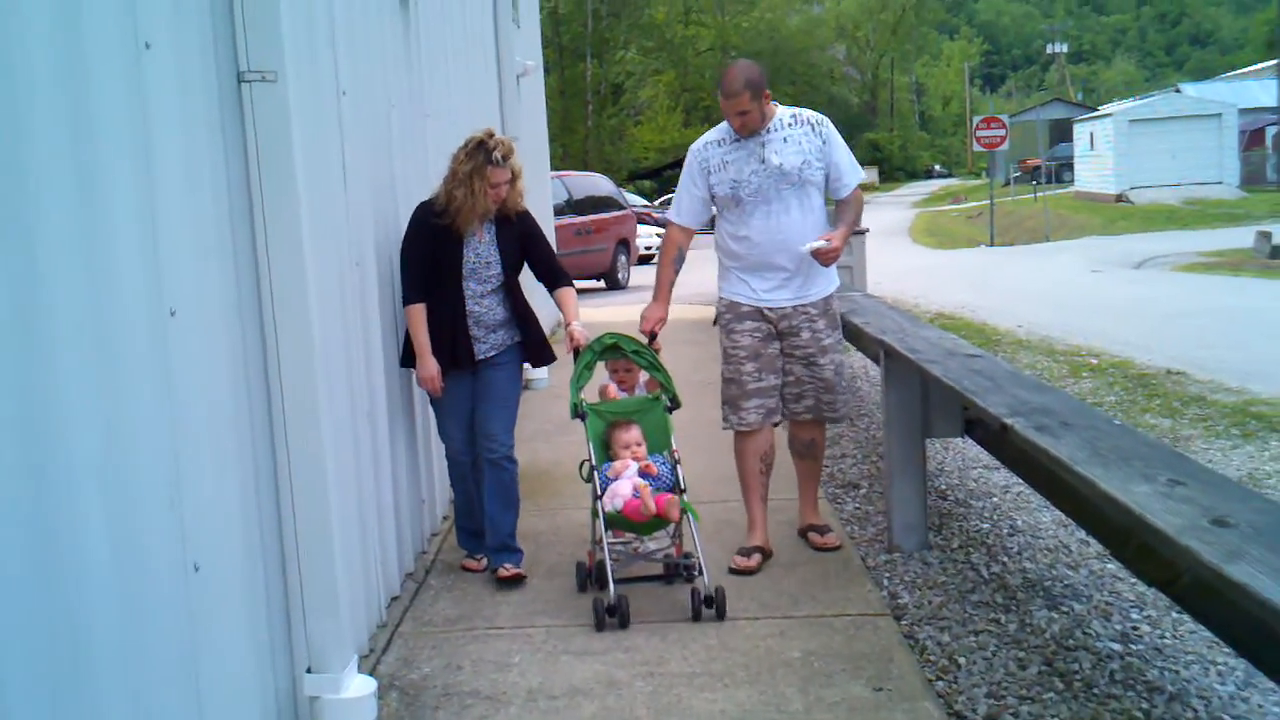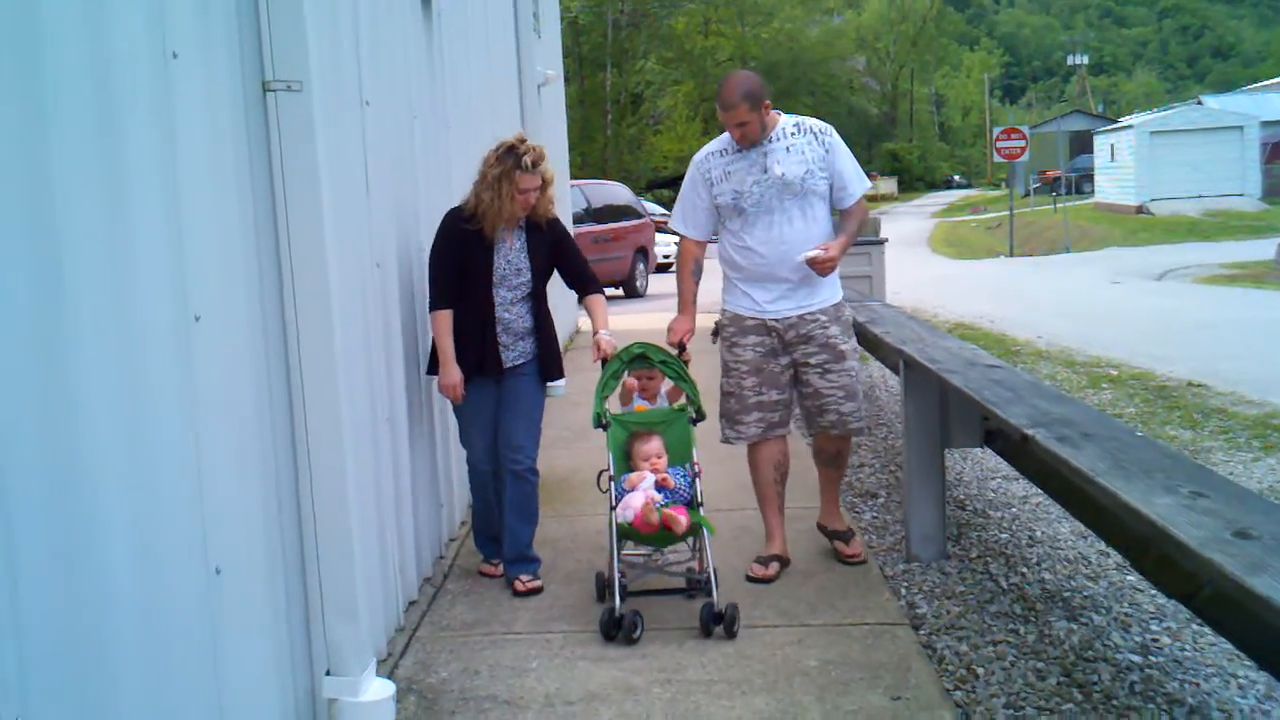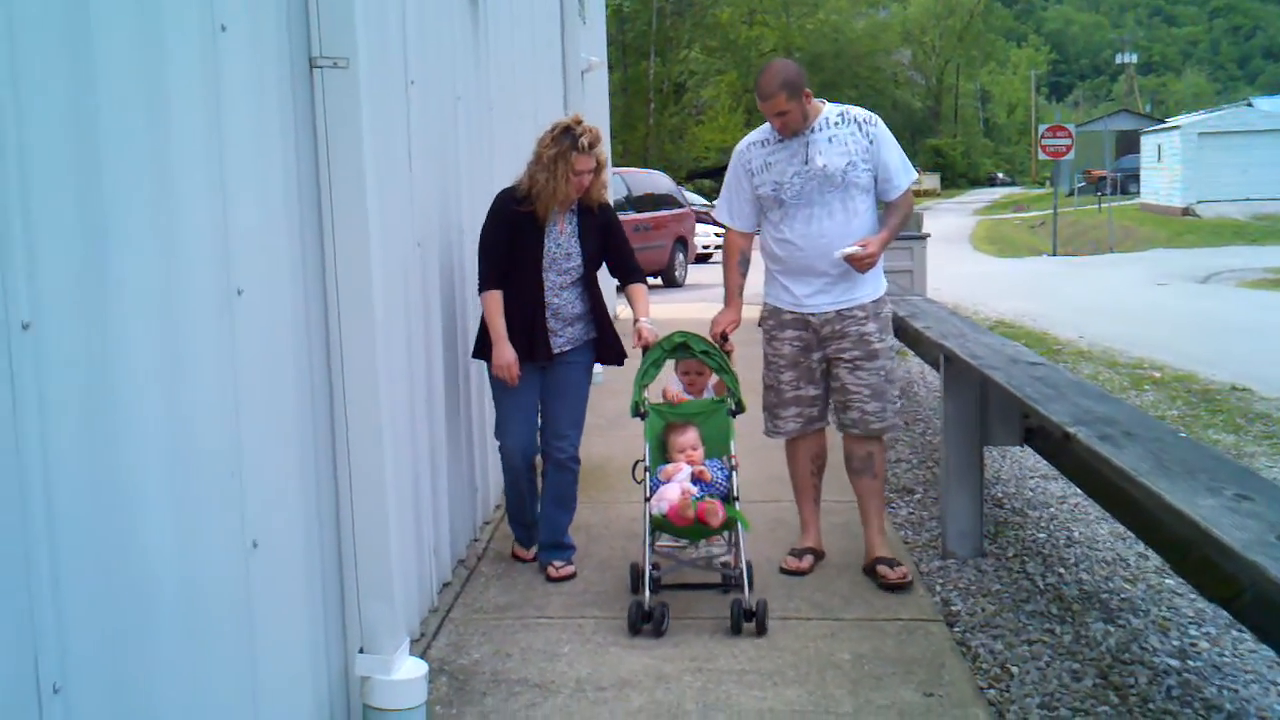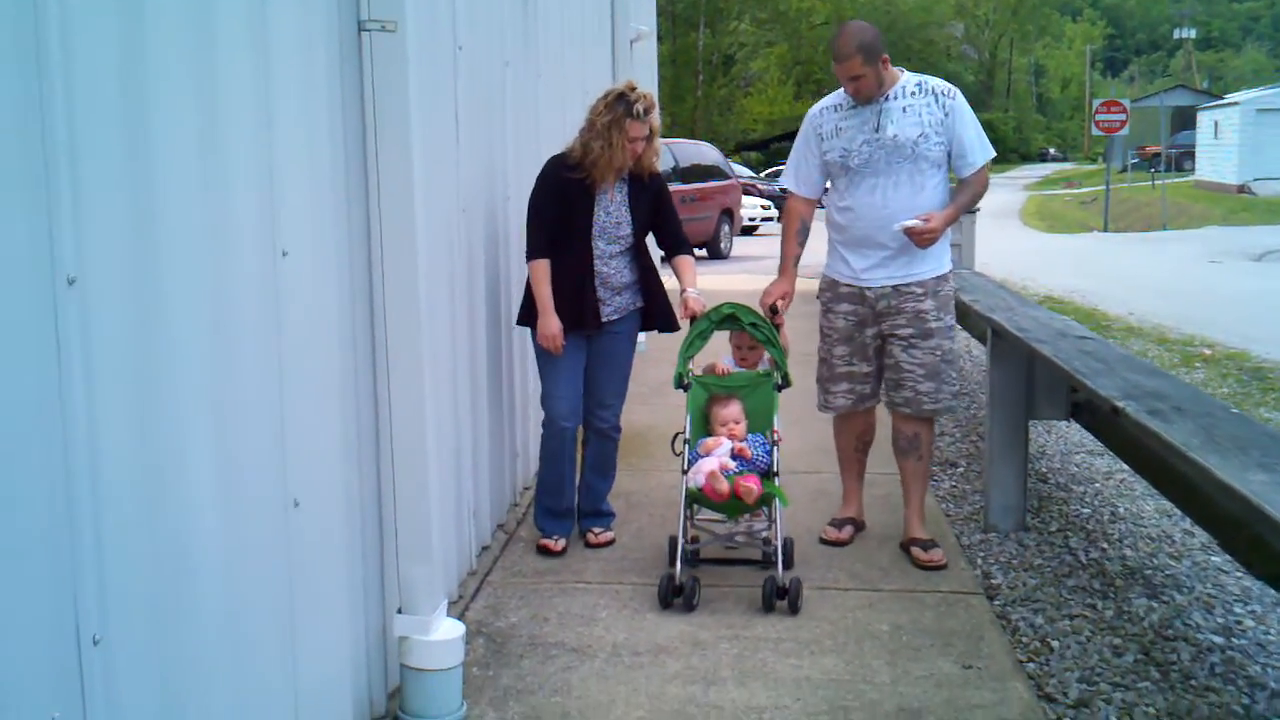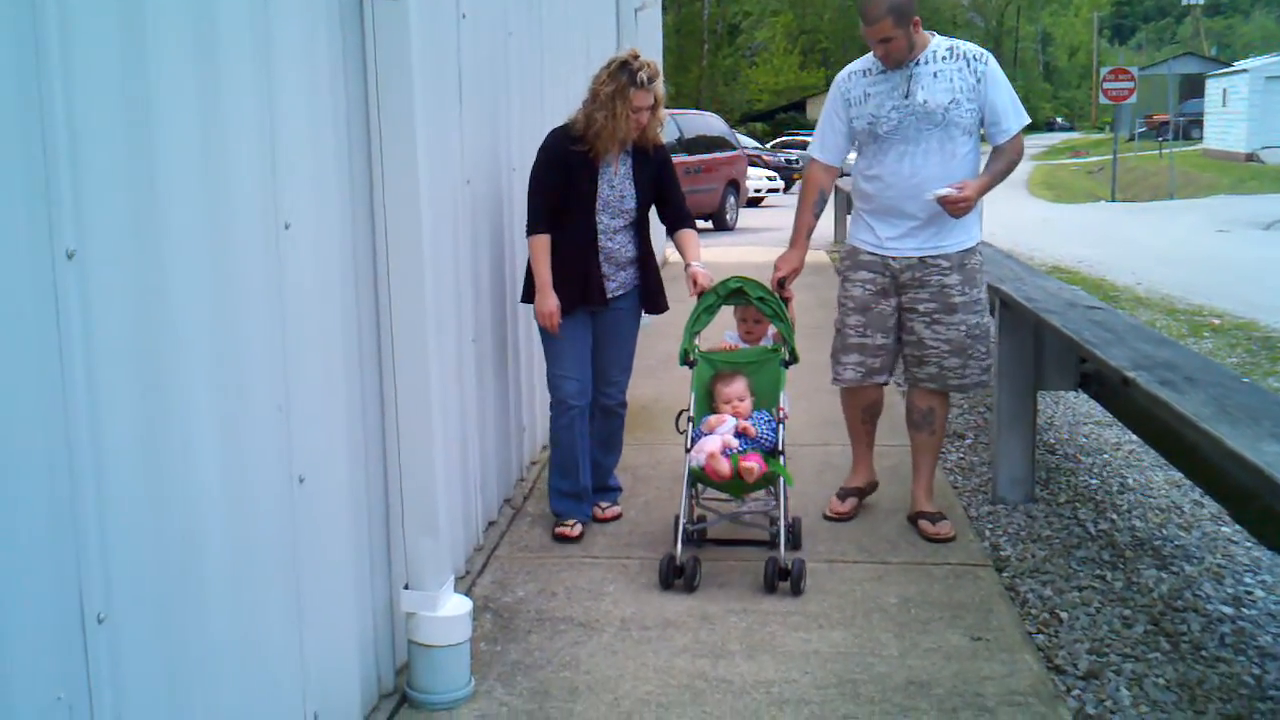
dt=0.3s
person 1, frame 1
left shoulder: (815, 129)
right shoulder: (705, 152)
left elbow: (850, 195)
right elbow: (681, 229)
left wrist: (841, 233)
right wrist: (661, 300)
left hip: (812, 298)
right hip: (744, 304)
left knee: (811, 412)
right knee: (753, 417)
left ankle: (809, 513)
right ankle: (757, 533)
person 1, frame 2
left shoulder: (819, 138)
right shoulder: (708, 162)
left elbow: (855, 205)
right elbow: (693, 241)
left wrist: (839, 244)
right wrist: (686, 313)
left hip: (820, 308)
right hip: (748, 317)
left knee: (836, 421)
right knee: (762, 429)
left ankle: (831, 515)
right ankle: (775, 542)
person 1, frame 3
left shoulder: (865, 128)
right shoulder: (751, 152)
left elbow: (902, 198)
right elbow: (739, 233)
left wrist: (880, 240)
right wrist: (733, 304)
left hip: (859, 305)
right hip: (788, 310)
left knee: (866, 425)
right knee: (800, 425)
left ankle: (876, 546)
right ankle: (810, 536)
person 1, frame 4
left shoulder: (942, 100)
right shoulder: (823, 116)
left elbow: (976, 176)
right elbow: (802, 200)
left wrist: (946, 217)
right wrist: (786, 275)
left hip: (920, 282)
right hip: (846, 283)
left knee: (917, 403)
right knee: (850, 400)
left ankle: (915, 525)
right ankle: (851, 506)
person 1, frame 5
left shoulder: (974, 65)
right shoulder: (851, 82)
left elbow: (1011, 142)
right elbow: (822, 167)
left wrist: (980, 185)
right wrist: (798, 247)
left hip: (947, 253)
right hip: (869, 251)
left knee: (933, 378)
right knee: (858, 371)
left ankle: (923, 498)
right ankle: (861, 472)
person 2, frame 1
left shoulder: (516, 220)
right shoulder: (430, 220)
left elbow: (553, 274)
right elbow: (414, 292)
left wrist: (572, 321)
right wrist: (424, 355)
left hip: (501, 350)
right hip: (447, 354)
left knee: (497, 449)
right knee: (460, 452)
left ankle: (504, 553)
right ankle: (474, 543)
person 2, frame 2
left shoulder: (546, 228)
right shoulder: (460, 226)
left elbow: (585, 282)
right elbow: (441, 298)
left wrist: (601, 330)
right wrist: (447, 362)
left hip: (526, 360)
right hip: (473, 361)
left knee: (519, 461)
right knee: (482, 460)
left ankle: (521, 562)
right ankle: (492, 548)
person 2, frame 3
left shoulder: (597, 213)
right shoulder: (511, 207)
left elbow: (628, 270)
right elbow: (490, 279)
left wrist: (641, 318)
right wrist: (500, 342)
left hip: (574, 347)
right hip: (518, 346)
left knee: (563, 450)
right knee: (516, 447)
left ankle: (555, 547)
right ankle: (525, 533)
person 2, frame 4
left shoulder: (648, 183)
right shoulder: (561, 174)
left elbow: (675, 242)
right elbow: (538, 248)
left wrist: (689, 289)
right wrist: (546, 312)
left hip: (620, 316)
right hip: (564, 315)
left knee: (604, 420)
right knee: (562, 418)
left ankle: (595, 514)
right ankle: (553, 521)
person 2, frame 5
left shoulder: (652, 154)
right shoulder: (563, 146)
left elbow: (677, 215)
right elbow: (539, 222)
left wrist: (693, 262)
right wrist: (543, 288)
left hip: (623, 290)
right hip: (567, 291)
left knee: (610, 396)
right knee: (571, 396)
left ankle: (602, 489)
right ankle: (570, 506)
